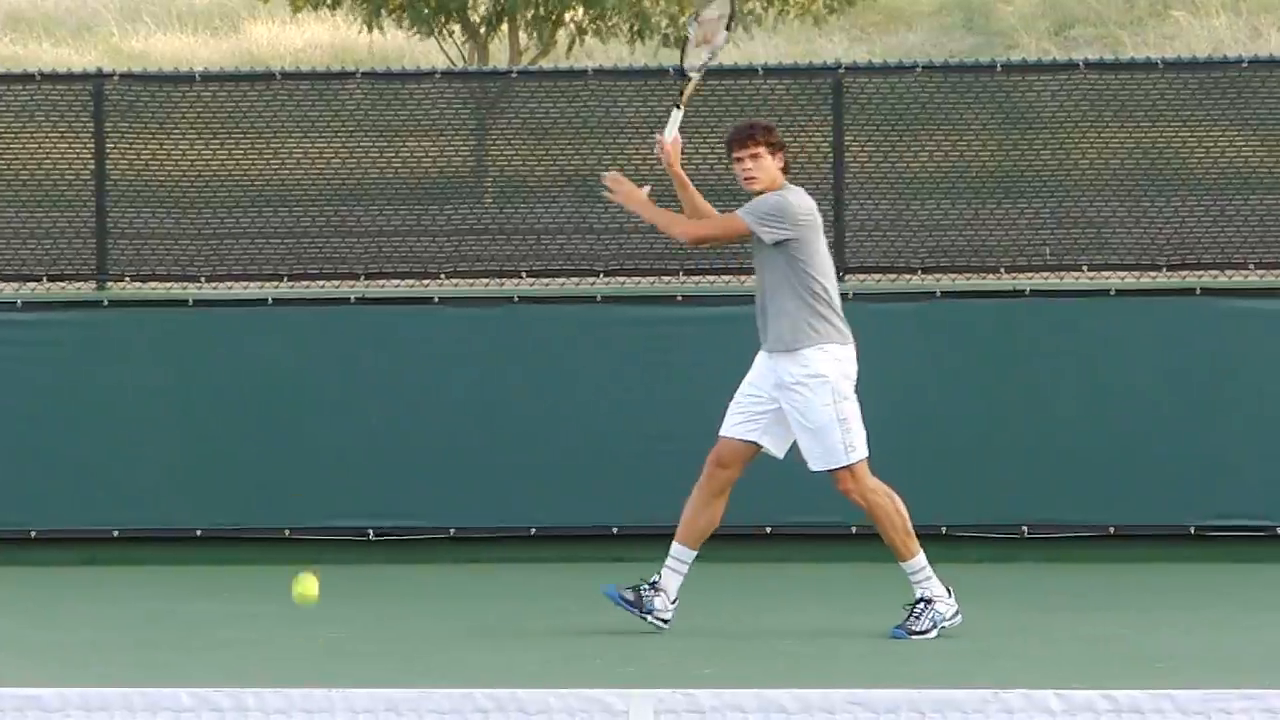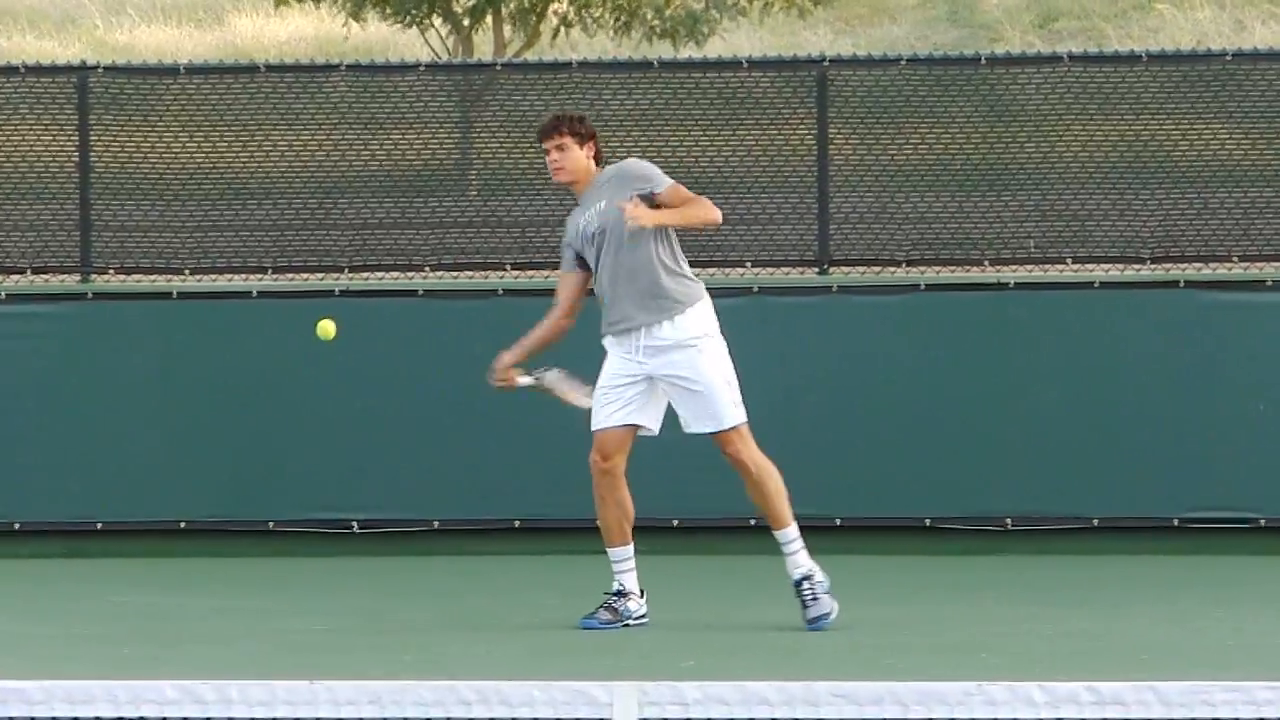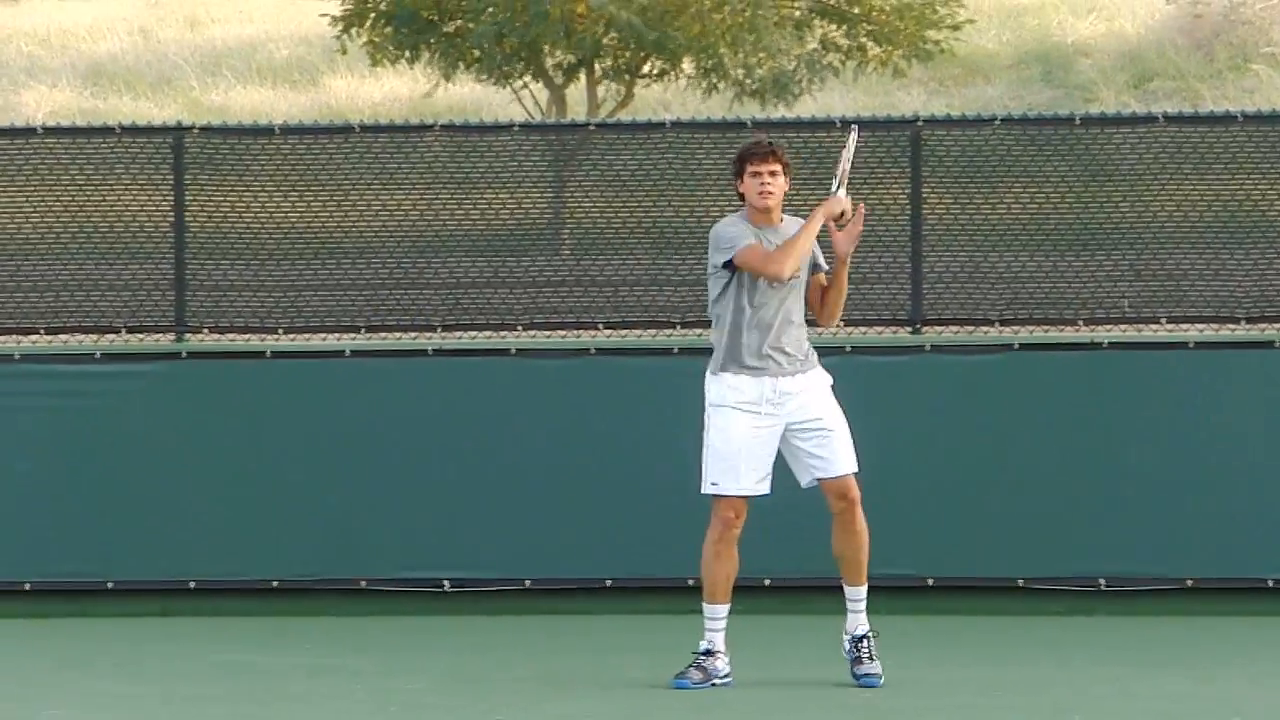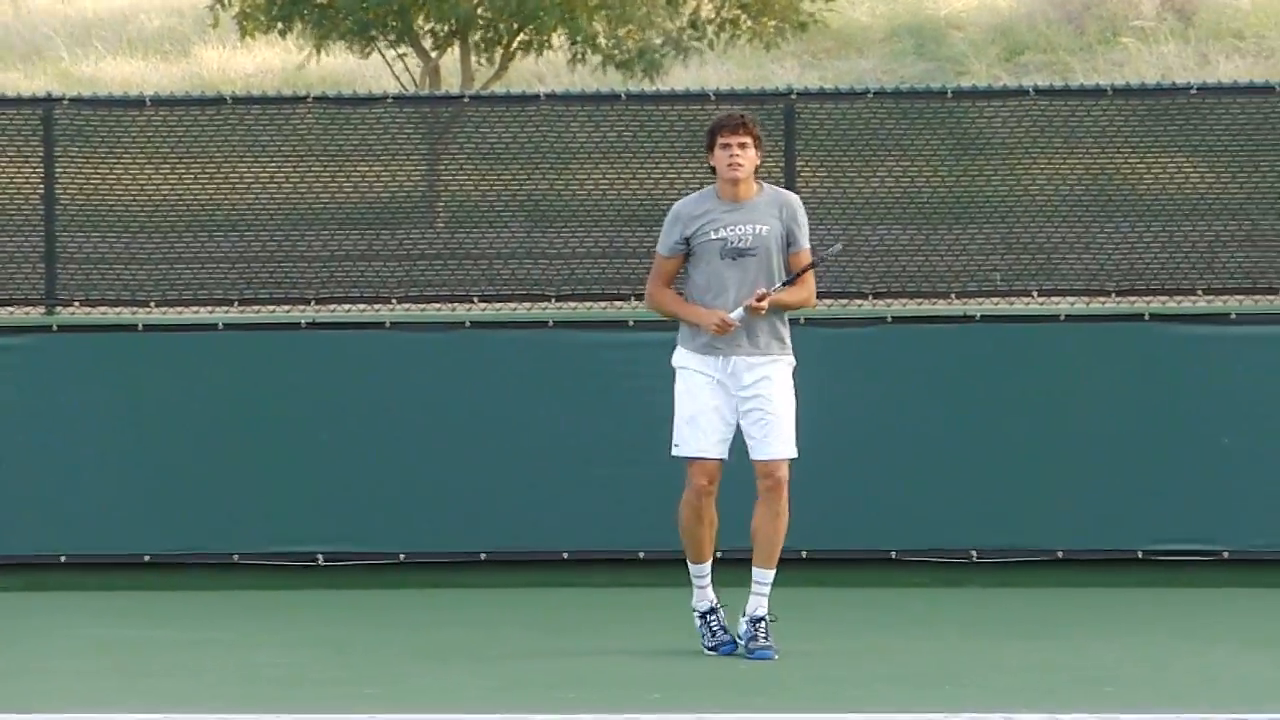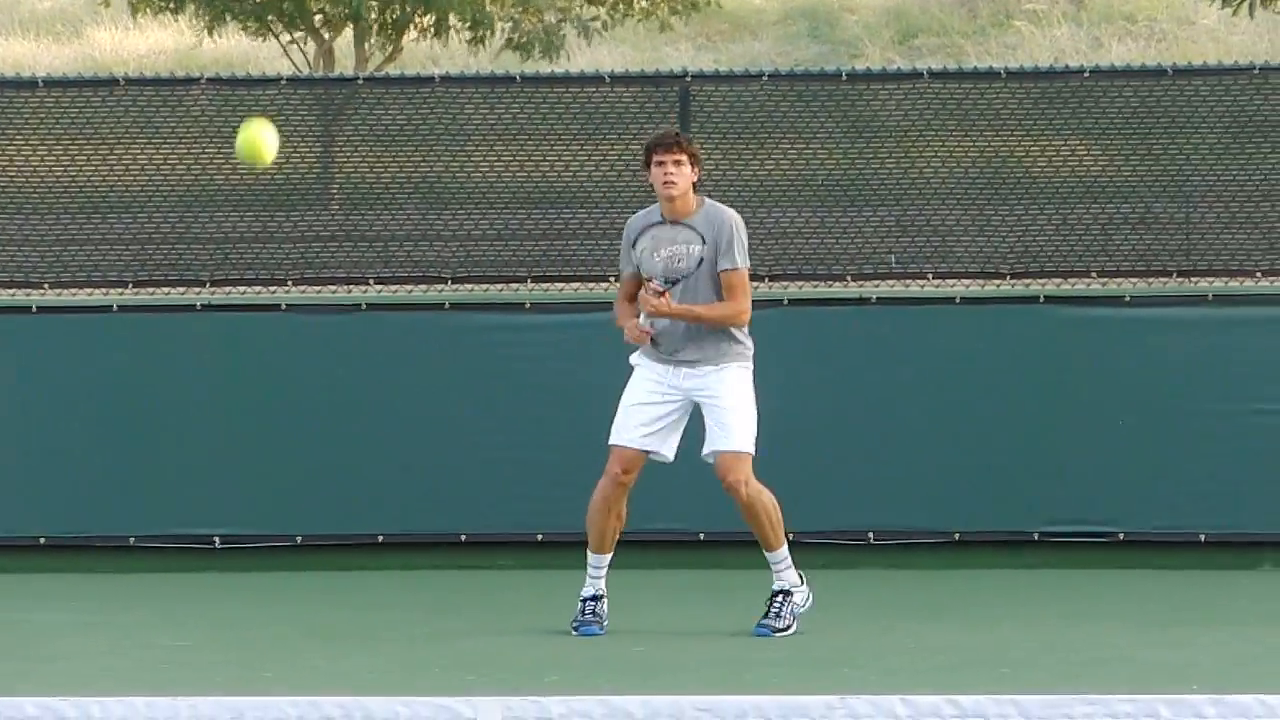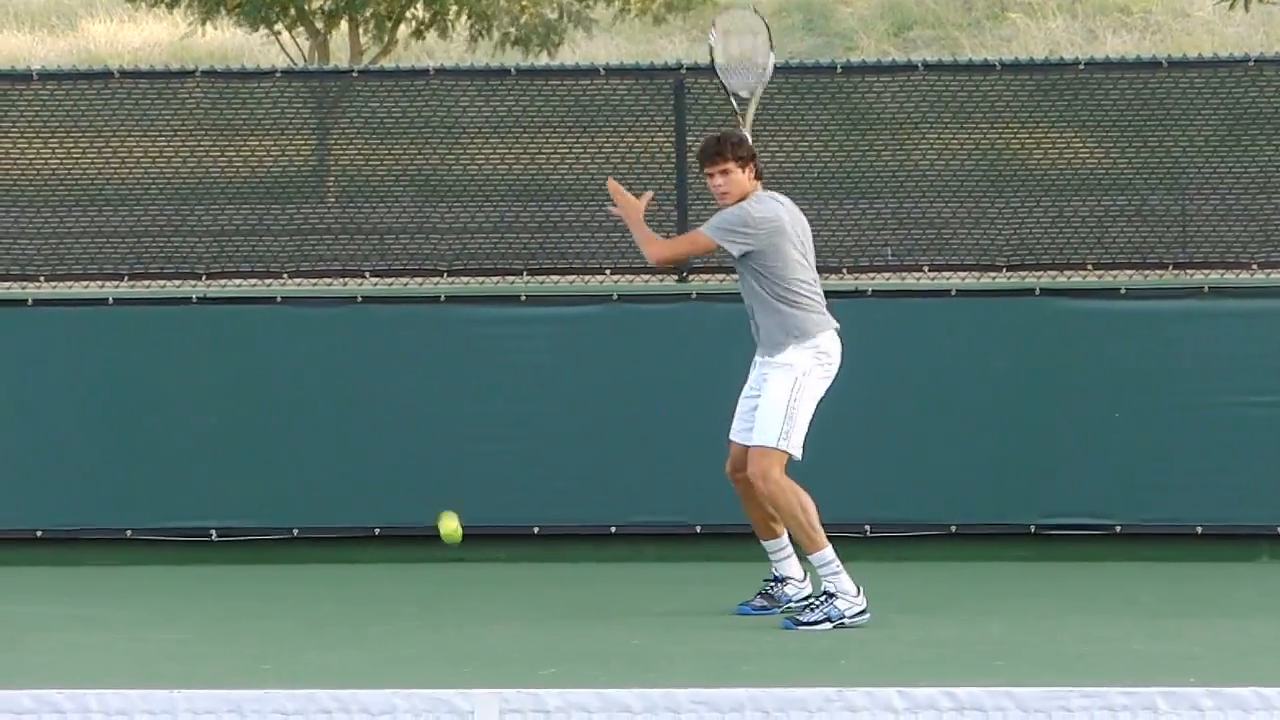
dt=0.7s
person 1, frame 1
left shoulder: (788, 204)
right shoulder: (763, 208)
left elbow: (697, 233)
right elbow: (714, 225)
left wrist: (640, 205)
right wrist: (676, 171)
left hip: (817, 362)
right hip: (774, 362)
left knee: (854, 482)
right knee: (719, 467)
left ankle: (934, 597)
right ankle: (663, 594)
person 1, frame 2
left shoulder: (632, 174)
right shoulder: (575, 227)
left elbow: (709, 214)
right elbow: (564, 311)
left wrist: (655, 217)
right wrist: (518, 352)
left hip: (685, 330)
right hip: (628, 345)
left knee: (739, 449)
right knee: (604, 460)
left ankle: (803, 570)
right ankle: (627, 594)
person 1, frame 3
left shoulder: (801, 233)
right shoulder: (727, 232)
left elbow: (826, 316)
right elbow: (778, 270)
left wrist: (842, 255)
right wrist: (819, 217)
left hip: (804, 384)
right hip: (739, 390)
left knee: (846, 498)
right knee: (727, 518)
left ankle: (857, 632)
right ankle: (713, 652)
person 1, frame 4
left shoulder: (786, 206)
right shoulder: (686, 212)
left elbow: (806, 291)
right elbow: (656, 290)
left wrist: (774, 300)
right wrist: (698, 314)
left hip: (768, 363)
right hip: (704, 362)
left knee: (774, 480)
right knee: (701, 484)
left ankle: (756, 616)
right ankle: (704, 602)
person 1, frame 5
left shoulder: (724, 222)
right shoulder: (639, 227)
left elbow: (739, 310)
right elbow: (627, 297)
left wrist: (677, 310)
right wrist: (631, 322)
left hip: (722, 366)
right hip: (658, 366)
left knee: (738, 479)
right knee: (617, 474)
left ankle: (788, 584)
right ankle: (593, 592)
person 1, frame 6
left shoulder: (745, 215)
right shoulder: (775, 205)
left elbow: (660, 251)
left wrist: (633, 214)
left hip: (802, 354)
right hip: (778, 356)
left knee: (764, 472)
right knee: (739, 468)
left ankle: (844, 594)
right ankle: (789, 577)
